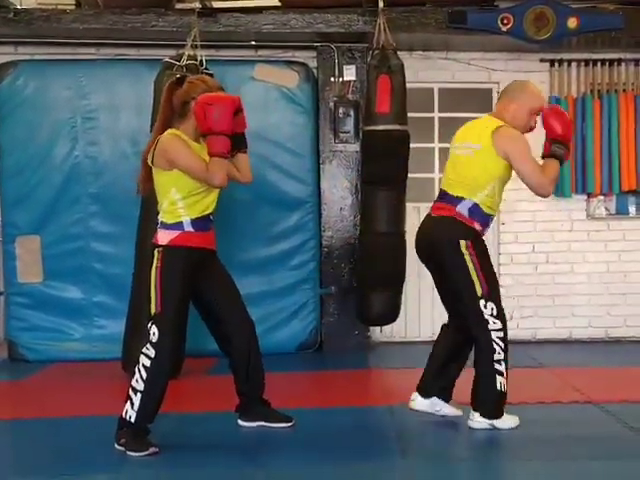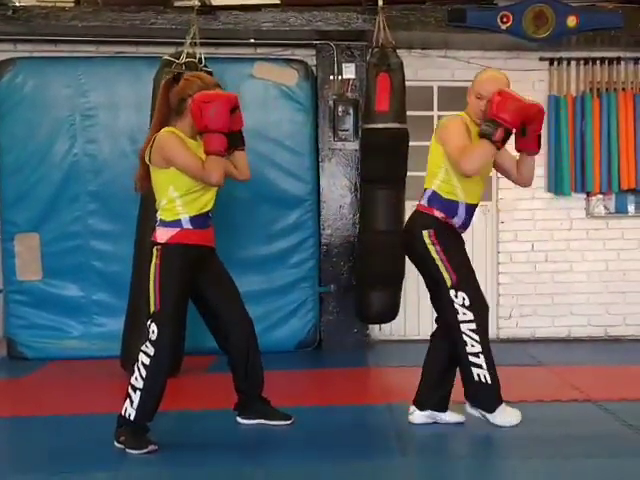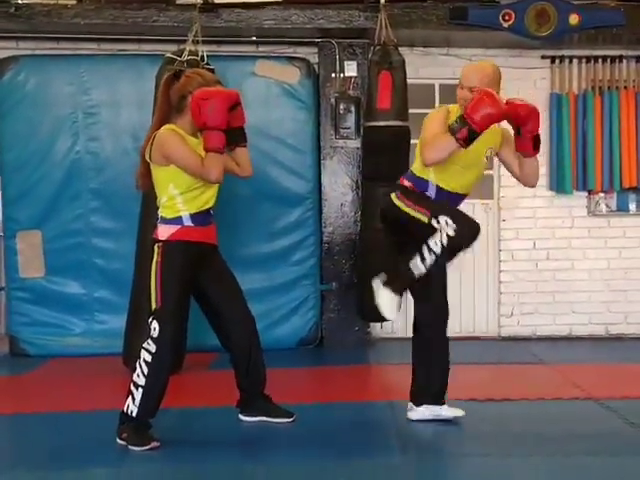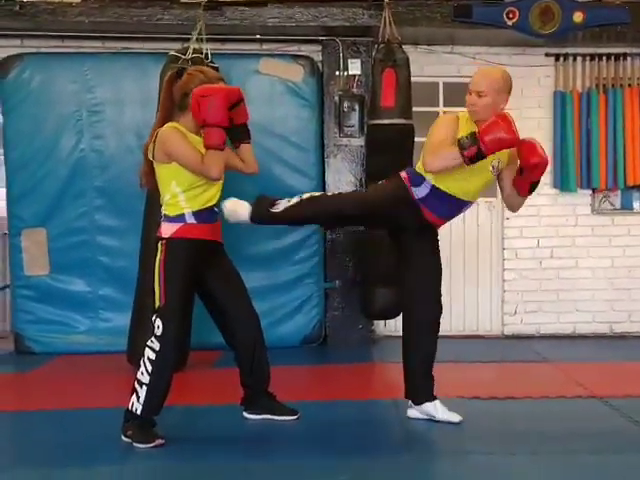
dt=0.2s
person 1, frame 1
left shoulder: (201, 144)
right shoulder: (170, 142)
left elbow: (244, 175)
right elbow: (217, 178)
left wrist: (235, 133)
right wrist: (219, 133)
left hip: (204, 251)
right hip: (175, 252)
left knee: (240, 327)
right knee: (164, 339)
left ankle: (252, 406)
right ankle: (130, 429)
person 1, frame 2
left shoulder: (199, 142)
right shoulder: (166, 140)
left elbow: (242, 173)
right elbow: (213, 177)
left wrist: (232, 131)
right wrist: (215, 131)
left hip: (203, 249)
right hip: (174, 249)
left knee: (239, 324)
right knee: (163, 337)
left ankle: (251, 404)
right ankle: (130, 426)
person 1, frame 3
left shoulder: (201, 139)
right shoulder: (167, 137)
left elbow: (244, 170)
right elbow: (212, 174)
left wrist: (234, 127)
right wrist: (214, 127)
left hip: (205, 246)
right hip: (175, 246)
left knee: (240, 321)
right knee: (165, 334)
left ankle: (253, 401)
right ankle: (132, 423)
person 1, frame 4
left shoulder: (204, 136)
right shoulder: (169, 135)
left elbow: (249, 166)
right elbow: (213, 172)
left wrist: (237, 123)
right wrist: (215, 125)
left hip: (210, 243)
right hip: (179, 244)
left knee: (244, 319)
right knee: (168, 332)
left ankle: (257, 399)
right ankle: (136, 421)
person 2, frame 1
left shoulder: (468, 131)
right shoulder: (507, 135)
right elbow: (543, 187)
right wrist: (558, 147)
left hip: (433, 230)
right hip: (457, 234)
left knee: (462, 318)
right knee: (487, 320)
left ankle: (430, 393)
right ankle: (487, 412)
person 2, frame 2
left shoulder: (484, 131)
right shoulder: (452, 126)
left elbow: (523, 179)
right elbow: (468, 167)
left wrist: (528, 138)
right wrist: (496, 129)
left hip: (438, 231)
right hip: (430, 229)
left knee: (453, 318)
right knee: (469, 309)
left ankle: (428, 405)
right ankle: (486, 402)
person 2, frame 3
left shoulder: (497, 134)
right shoulder: (442, 117)
left elbow: (529, 178)
right elbow: (430, 156)
left wrist: (527, 137)
right wrist: (466, 126)
left hip: (435, 221)
right hip: (405, 205)
left knee: (433, 308)
right knee: (464, 227)
left ankle: (426, 401)
right ankle: (393, 282)
person 2, frame 4
left shoulder: (507, 149)
right shoulder: (453, 122)
left elbow: (512, 203)
right elbow: (432, 164)
left wrist: (527, 180)
right wrist: (475, 145)
left hip: (423, 227)
right hip: (398, 201)
left knee: (425, 310)
right knee: (339, 207)
left ankle: (422, 399)
right ankle: (258, 210)
